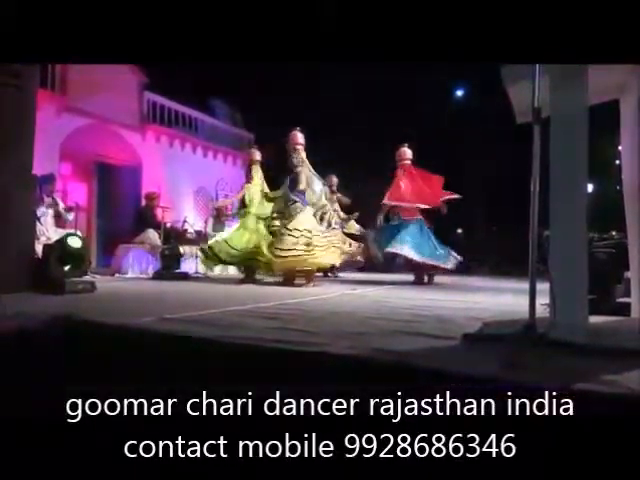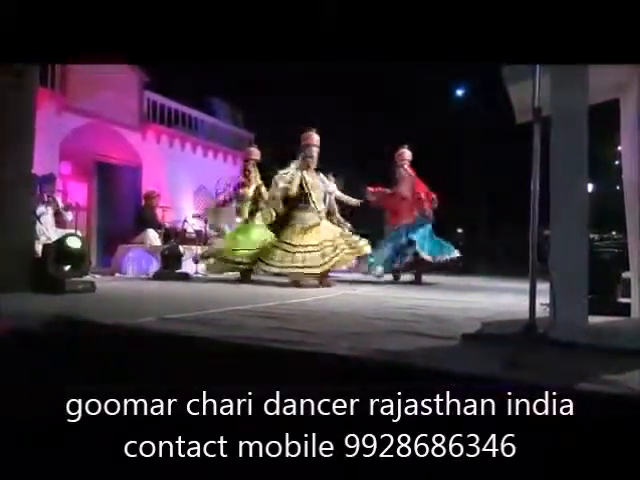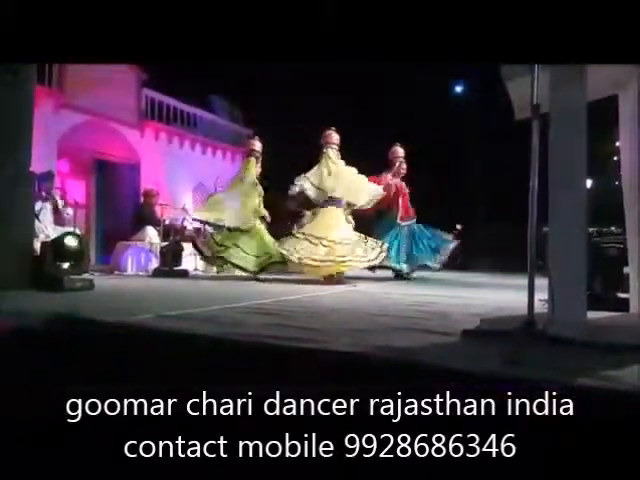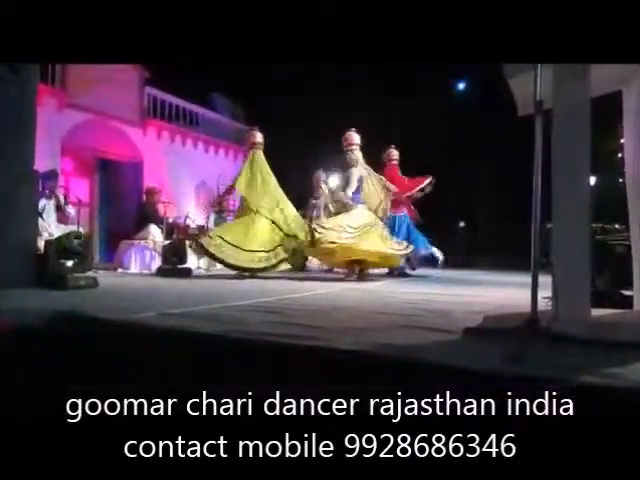
dt=0.4s
person 1, frame 1
left shoulder: (302, 172)
right shoulder: (293, 175)
left elbow: (302, 187)
right elbow: (285, 192)
left hip: (302, 213)
right hip: (294, 214)
left knee: (303, 244)
right knee: (294, 246)
left ankle: (309, 278)
right ankle: (289, 277)
person 1, frame 2
left shoulder: (319, 176)
right shoulder: (298, 174)
left elbow: (331, 190)
left hip: (319, 218)
right hip: (303, 216)
left knee: (327, 244)
right knee: (298, 246)
left ankle: (323, 277)
right ankle: (295, 277)
person 1, frame 3
left shoulder: (318, 173)
right shoulder: (342, 173)
left elbow: (302, 186)
right elbow: (357, 184)
right wrist: (377, 189)
left hip: (323, 213)
right hip: (336, 214)
left knee: (323, 242)
right knee: (339, 243)
left ankle: (330, 274)
right ankle: (336, 274)
person 1, frame 4
left shoulder: (354, 170)
right shoulder: (360, 171)
left elbow: (351, 186)
left wrist: (347, 194)
left hip: (356, 211)
right hip: (352, 211)
left ankle: (352, 269)
right ankle: (361, 270)
person 2, frame 1
left shoulder: (249, 185)
right shoulder: (260, 186)
left elbow: (237, 197)
left wrist: (225, 202)
left hip: (249, 220)
right hip: (251, 220)
left knee: (245, 248)
right knee: (247, 249)
left ankle: (250, 275)
right ankle: (249, 274)
person 2, frame 2
left shoulder: (259, 187)
right shoulder: (239, 187)
left elbow: (265, 201)
left wrist: (269, 211)
left hip: (255, 223)
right hip: (241, 223)
left knee: (251, 246)
right knee: (238, 246)
left ankle: (246, 274)
right ankle: (244, 274)
person 2, frame 3
left shoulder: (253, 181)
right shoulder: (250, 180)
left wrist: (265, 213)
left hip: (251, 218)
right hip: (250, 218)
right ankle: (251, 270)
person 2, frame 4
left shoulder: (243, 174)
right shoulder: (267, 175)
left elbow: (230, 190)
right elbow: (274, 194)
left hip: (247, 212)
right hip: (263, 214)
left knee: (241, 239)
right knee: (259, 241)
left ankle: (244, 268)
right ankle: (253, 268)
person 3, frame 1
left shoulder: (400, 179)
right shoulder: (416, 180)
left elbow: (391, 198)
left wrist: (381, 213)
left hip: (405, 219)
right hip: (415, 218)
left knee: (408, 247)
right knee: (417, 247)
left ankle: (419, 276)
right ankle: (428, 273)
person 3, frame 2
left shoulder: (414, 184)
right shoulder: (394, 189)
left elbow: (424, 198)
right elbow: (386, 202)
left wrist: (428, 211)
right wrist: (372, 195)
left hip: (413, 221)
right hip: (398, 224)
left knee: (416, 246)
right knee: (395, 247)
person 3, frame 3
left shoulder: (402, 184)
right shoulder: (391, 181)
right elbow: (388, 196)
left wrist: (411, 212)
right wrist: (386, 184)
left hip: (407, 218)
right hip: (395, 217)
left knee: (407, 242)
right knee: (396, 242)
left ankle: (402, 270)
right ankle: (398, 270)
person 3, frame 4
left shoulder: (389, 174)
right shoulder: (391, 173)
left elbow: (405, 193)
right elbow: (404, 185)
left wrist: (423, 189)
right wrist: (426, 181)
left hip: (399, 213)
right hip: (398, 214)
right knee: (401, 241)
left ankle: (394, 268)
right ankle: (399, 269)
